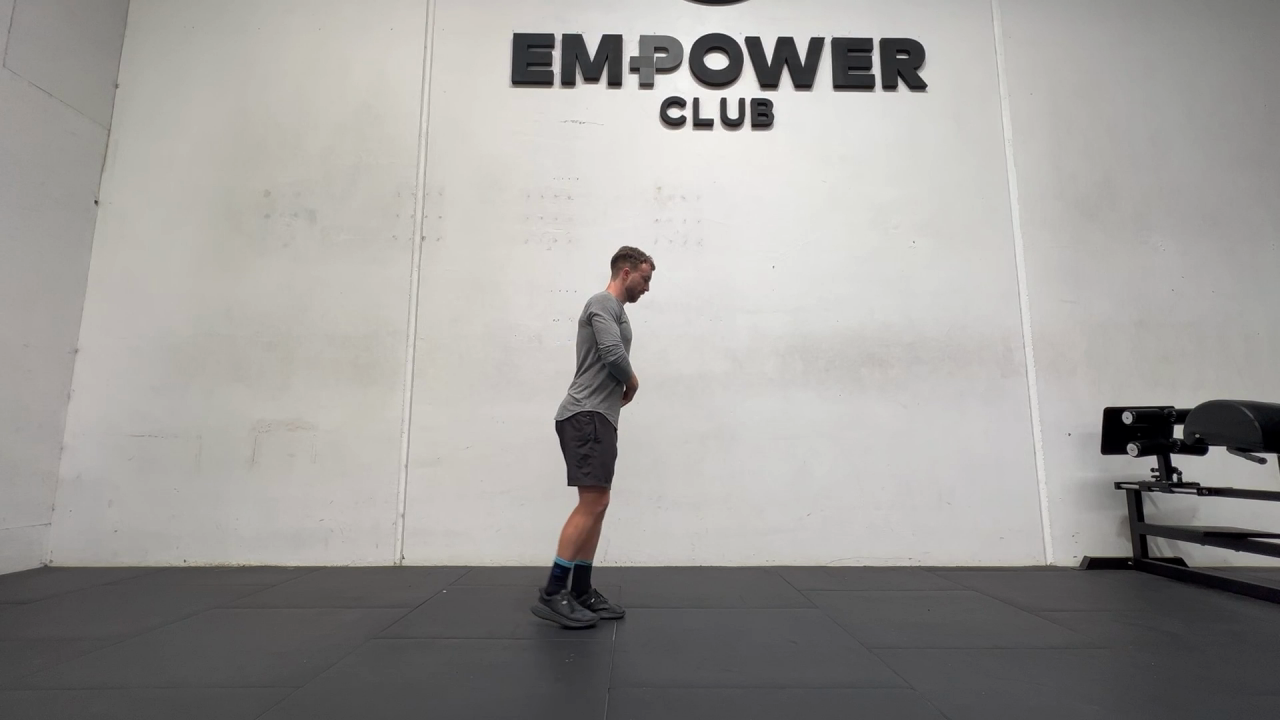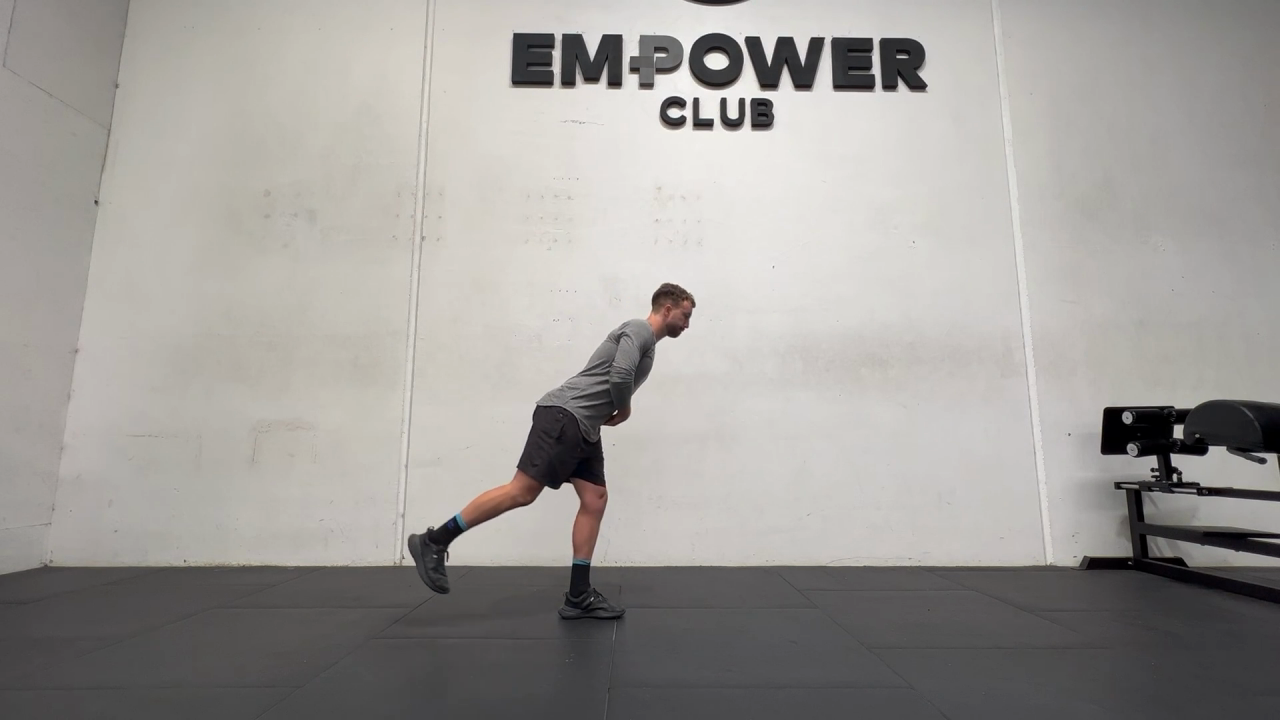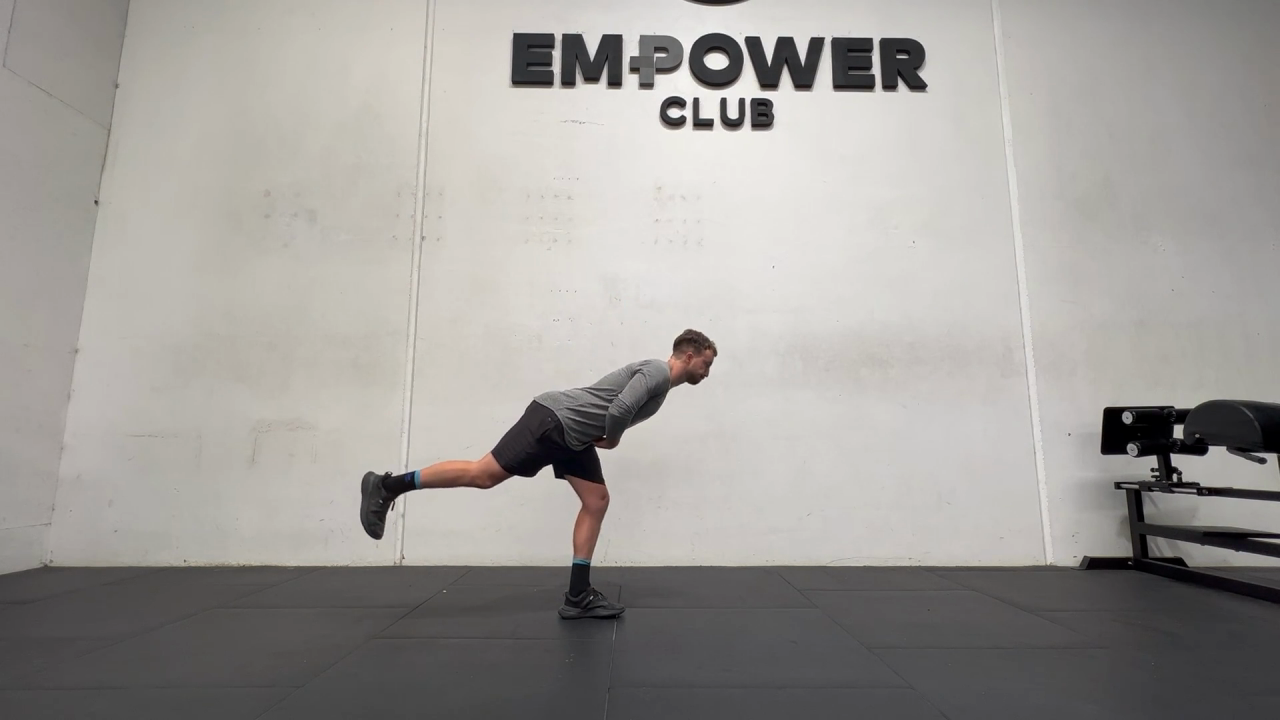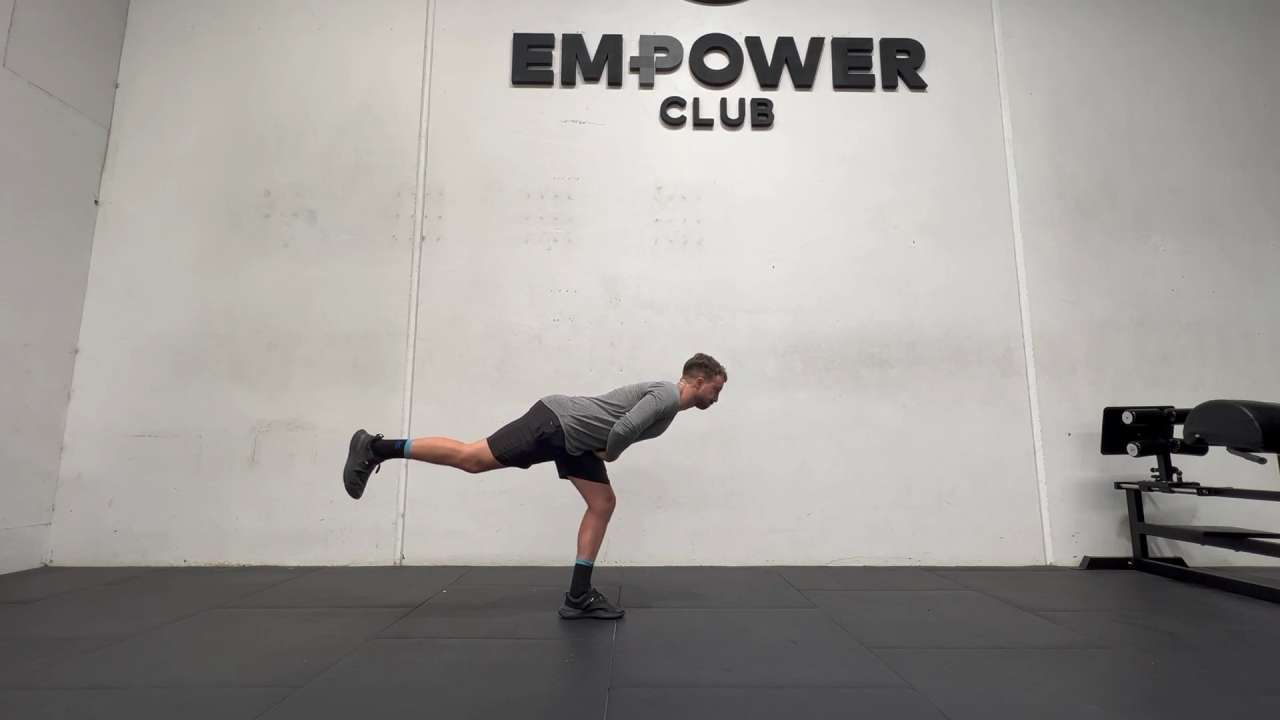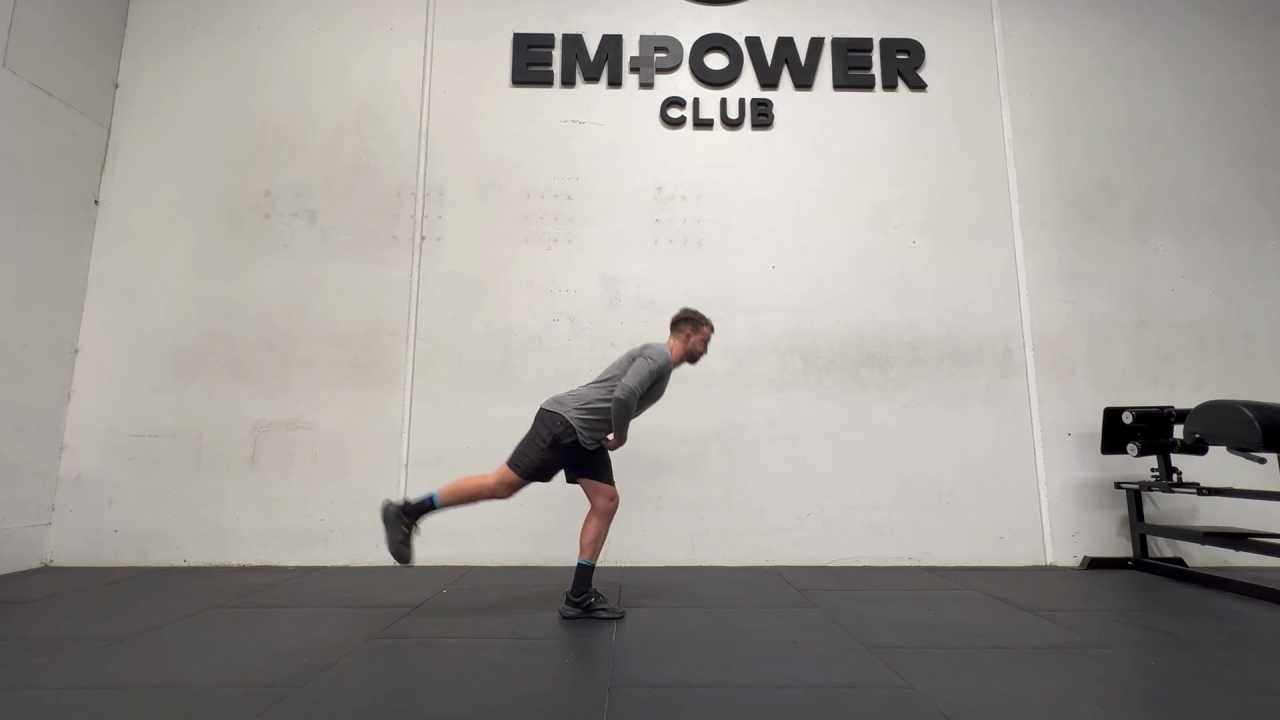
dt=1s
person 1, frame 1
left shoulder: (613, 309)
right shoulder: (603, 303)
right elbow: (614, 355)
left wrist: (624, 385)
right wrist: (632, 382)
left hip: (598, 417)
right hip: (587, 416)
left knee: (595, 505)
right knee: (593, 503)
left ankle: (580, 592)
right ankle: (553, 594)
person 1, frame 2
left shoulder: (645, 342)
right shoulder: (638, 330)
right elbow: (619, 377)
left wrist: (617, 411)
right wrist: (625, 410)
left hip: (584, 427)
right hip: (564, 415)
left knee: (595, 501)
right knee: (522, 492)
left ankle: (578, 595)
right ankle: (434, 541)
person 1, frame 3
left shoulder: (659, 381)
right shoulder: (657, 372)
right elbow: (619, 409)
left wrist: (607, 437)
right wrist: (612, 439)
left hip: (573, 435)
right hip: (553, 421)
left knee: (597, 502)
right knee: (483, 475)
left ankle: (578, 594)
right ankle: (388, 486)
person 1, frame 4
left shoulder: (663, 397)
right shoulder: (667, 396)
right elbow: (624, 427)
left wrist: (604, 453)
right wrist: (611, 455)
left hip: (573, 438)
right hip: (556, 423)
left knee: (603, 504)
right knee: (471, 458)
left ankle: (578, 595)
right ankle: (377, 449)
person 1, frame 5
left shoulder: (661, 364)
right shoulder: (658, 354)
right elbow: (623, 395)
left wrist: (610, 435)
right wrist: (620, 436)
left hip: (585, 435)
right hip: (564, 422)
left knee: (606, 503)
right knee: (500, 485)
left ankle: (579, 596)
right ankle: (408, 512)
